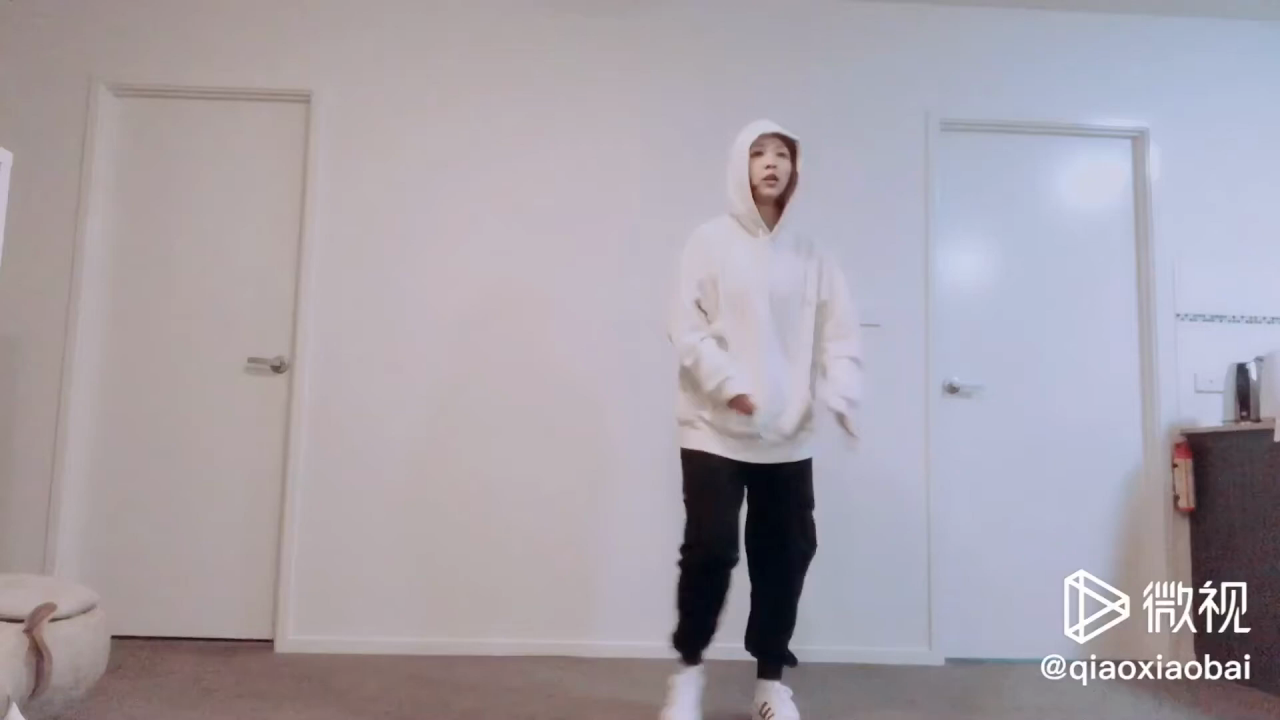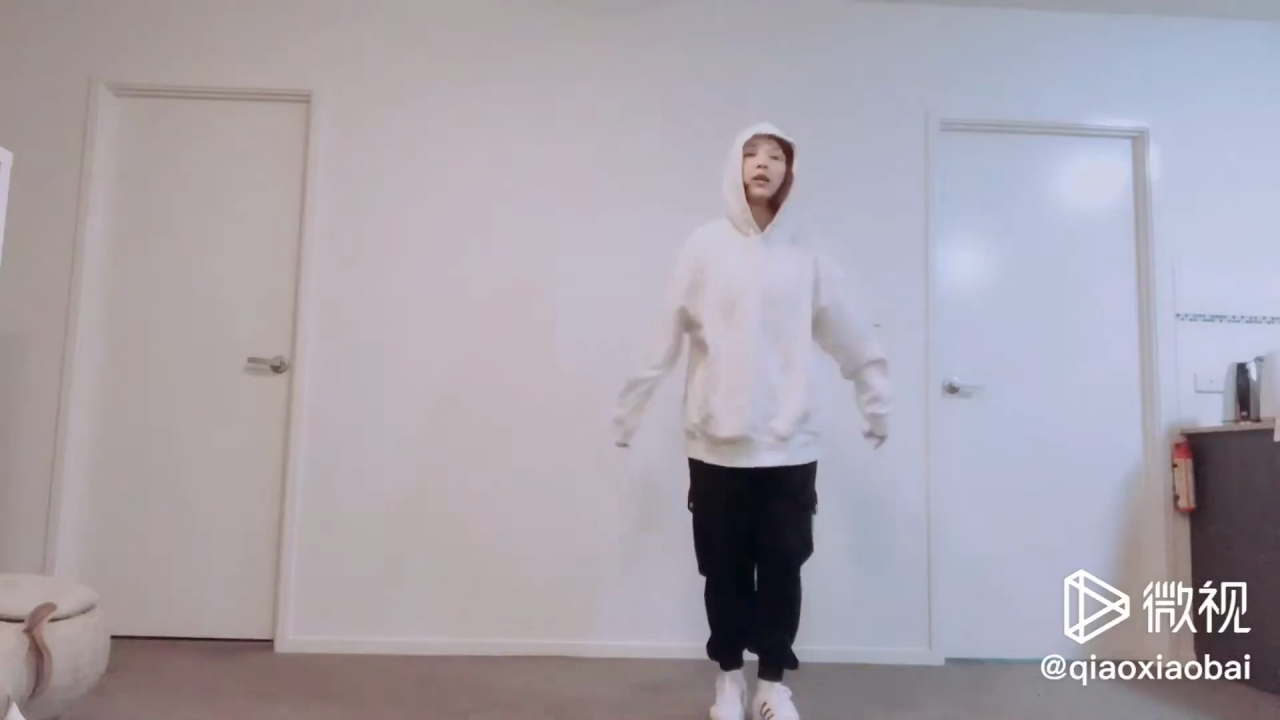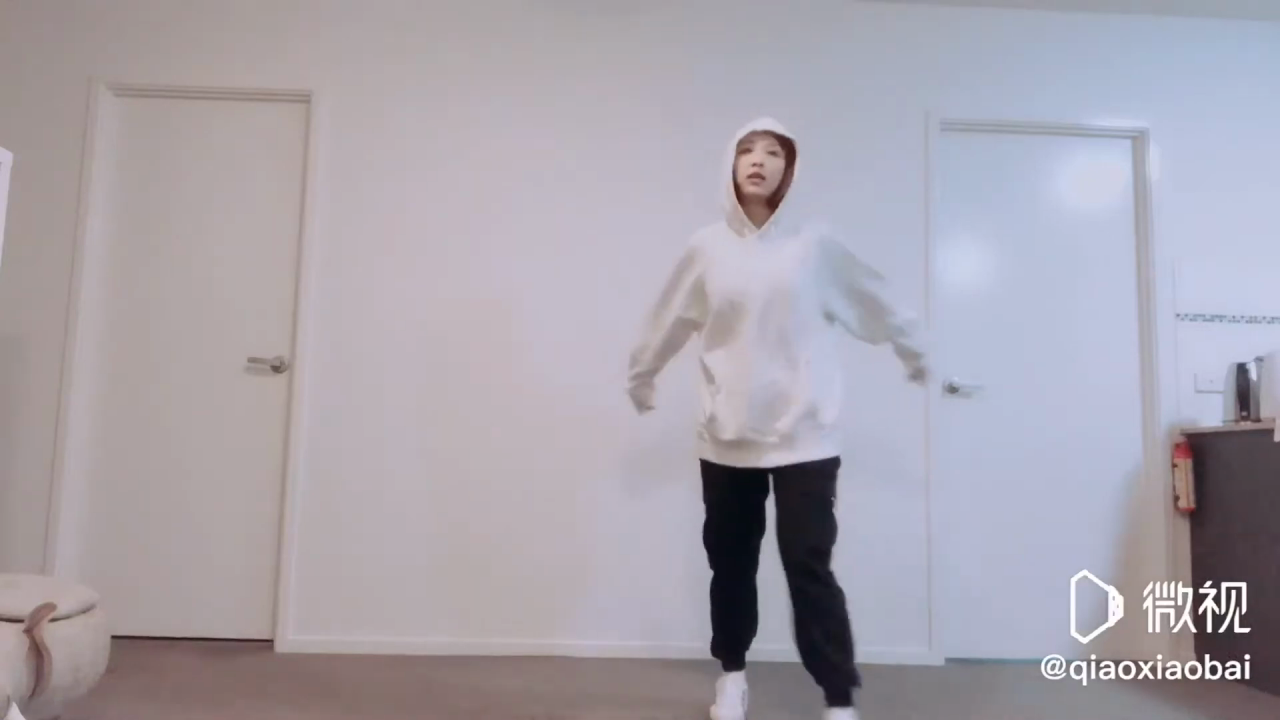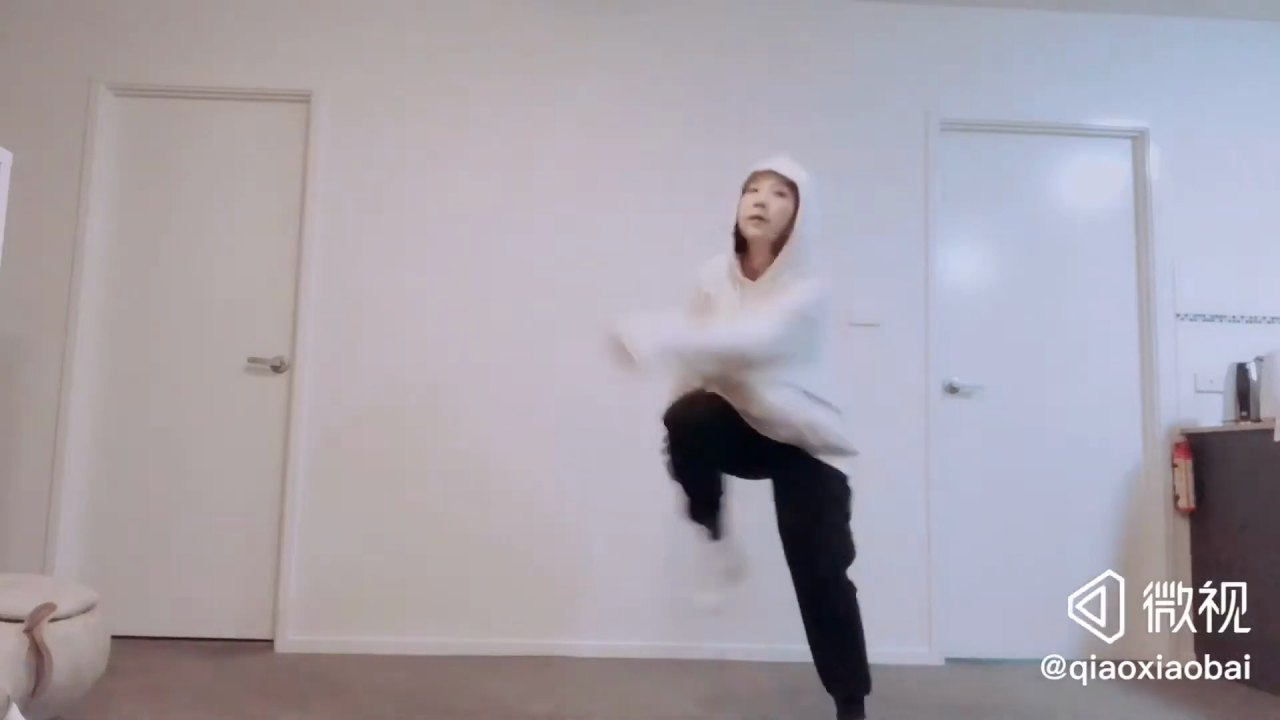
dt=0.3s
person 1, frame 1
left shoulder: (810, 255)
right shoulder: (708, 242)
left elbow: (838, 336)
right elbow: (686, 328)
left wrist: (839, 396)
right wrist: (729, 382)
left hip: (787, 438)
right hip: (715, 433)
left knee: (786, 557)
right knee: (710, 550)
right ankle: (687, 671)
person 1, frame 2
left shoulder: (807, 255)
right shoulder: (704, 246)
left elbow: (850, 335)
right elbow: (668, 335)
left wrist: (876, 402)
right wrist: (632, 404)
left hip: (788, 440)
right hip: (717, 437)
left knee: (783, 560)
right knee: (721, 563)
person 1, frame 3
left shoulder: (815, 245)
right shoulder: (706, 248)
left elbow: (871, 300)
right elbow: (668, 322)
left wrist: (912, 350)
right wrist: (639, 376)
left hip: (802, 436)
right hip: (726, 437)
left knee: (809, 561)
right knee: (729, 560)
right ankle: (733, 671)
person 1, frame 4
left shoulder: (805, 290)
right shoulder: (714, 282)
left elbow: (750, 338)
left wrist: (649, 338)
left hip: (809, 446)
right hip: (729, 420)
left knee: (823, 582)
right knee: (686, 421)
right ankle: (717, 536)
